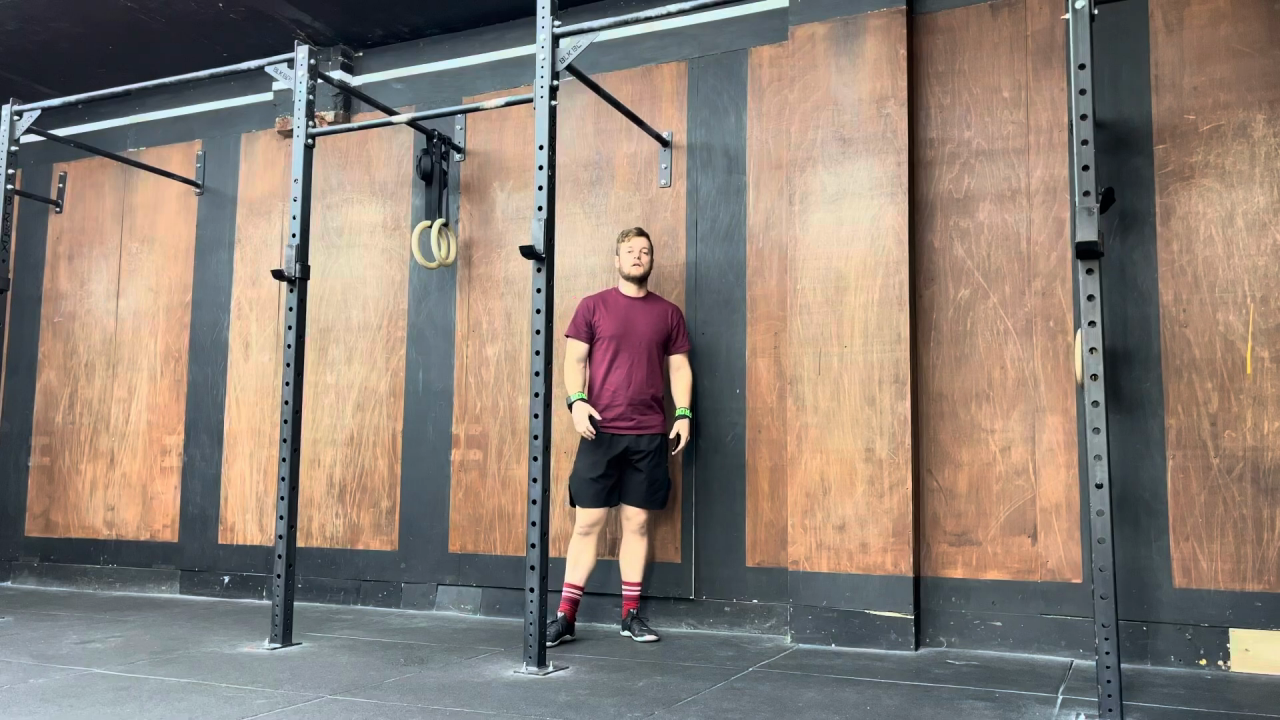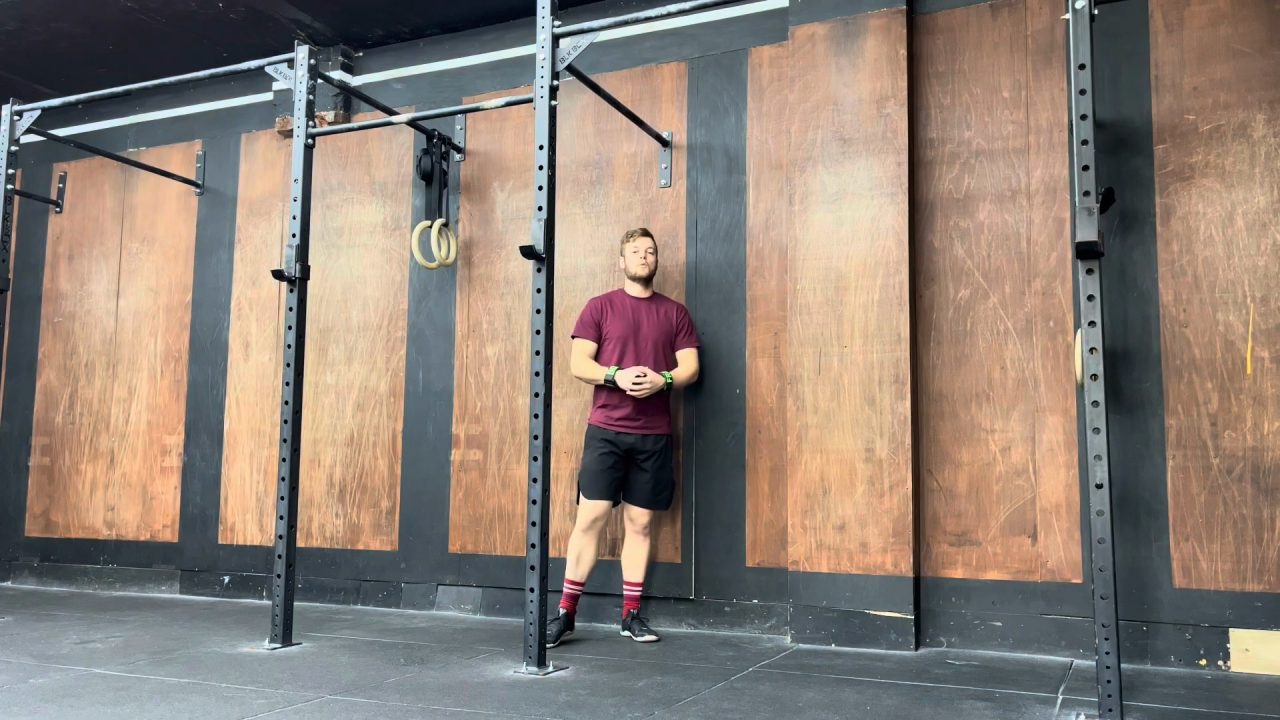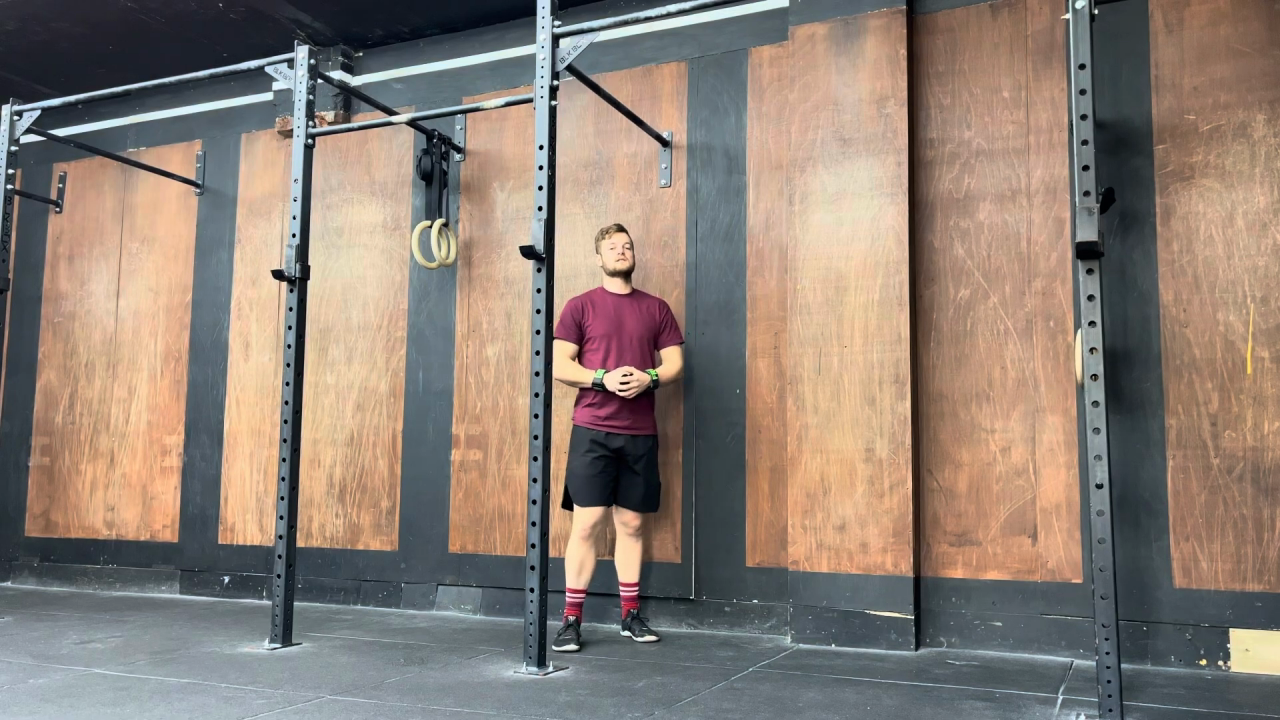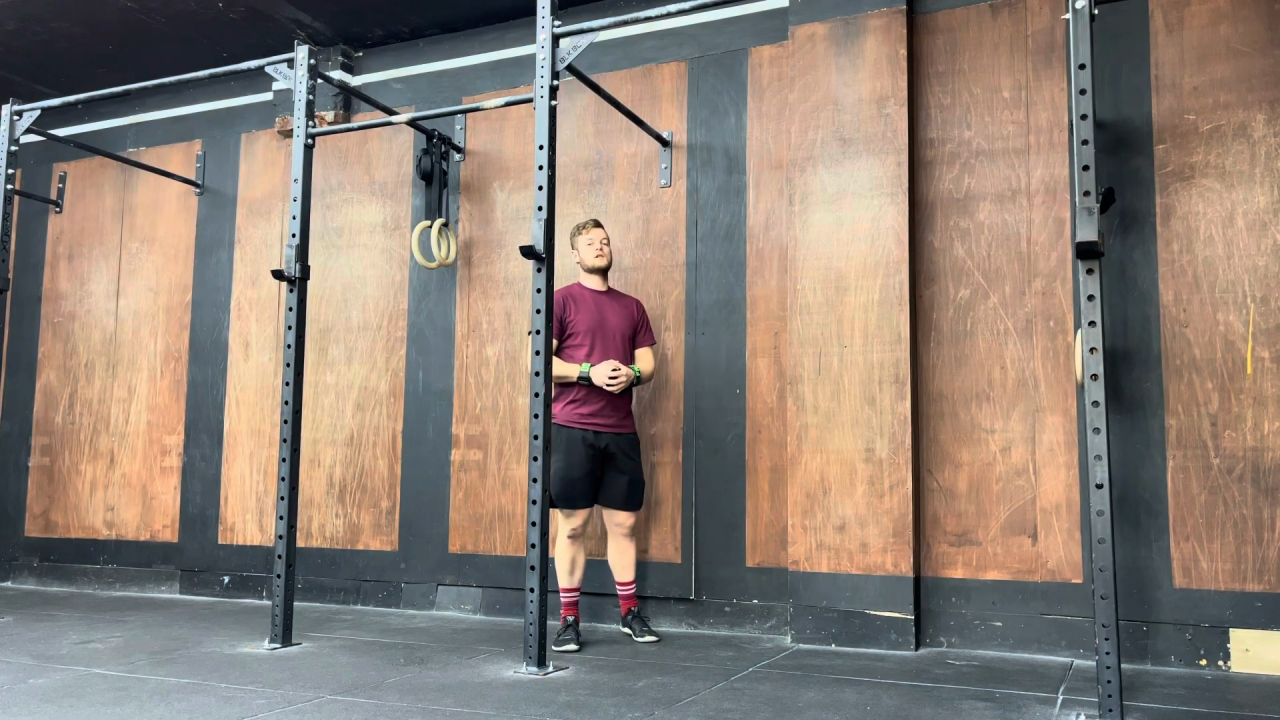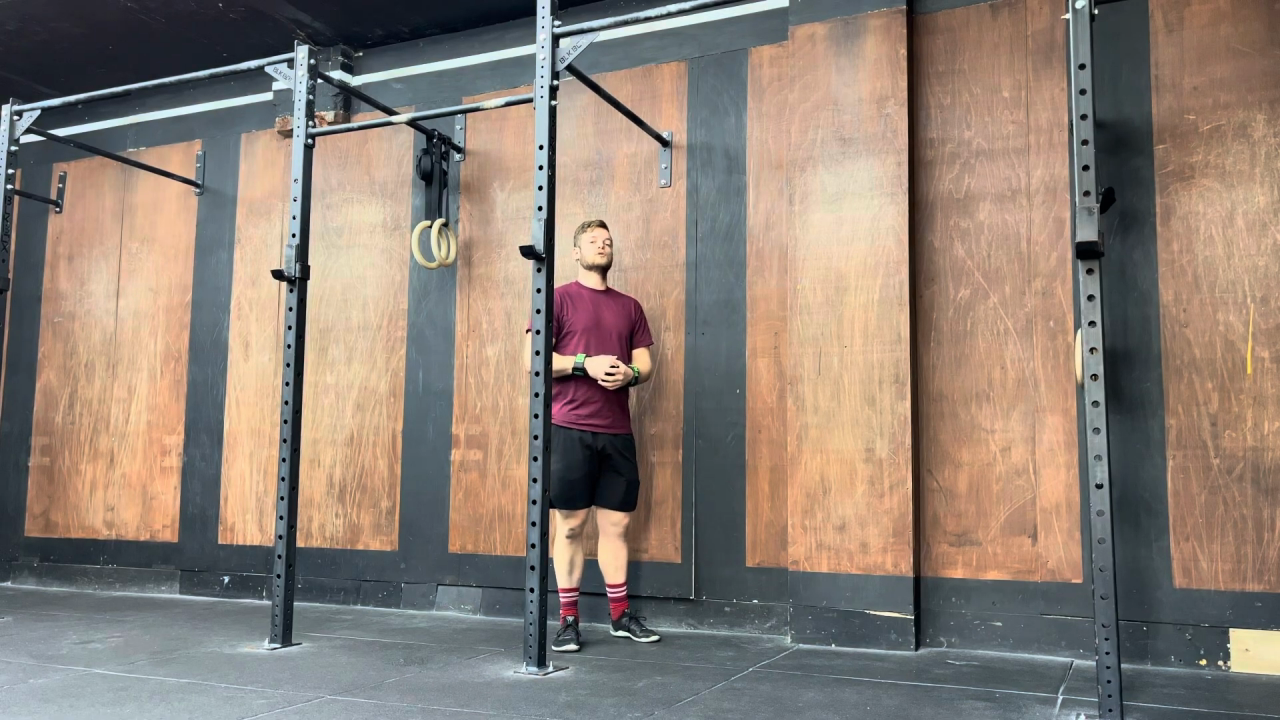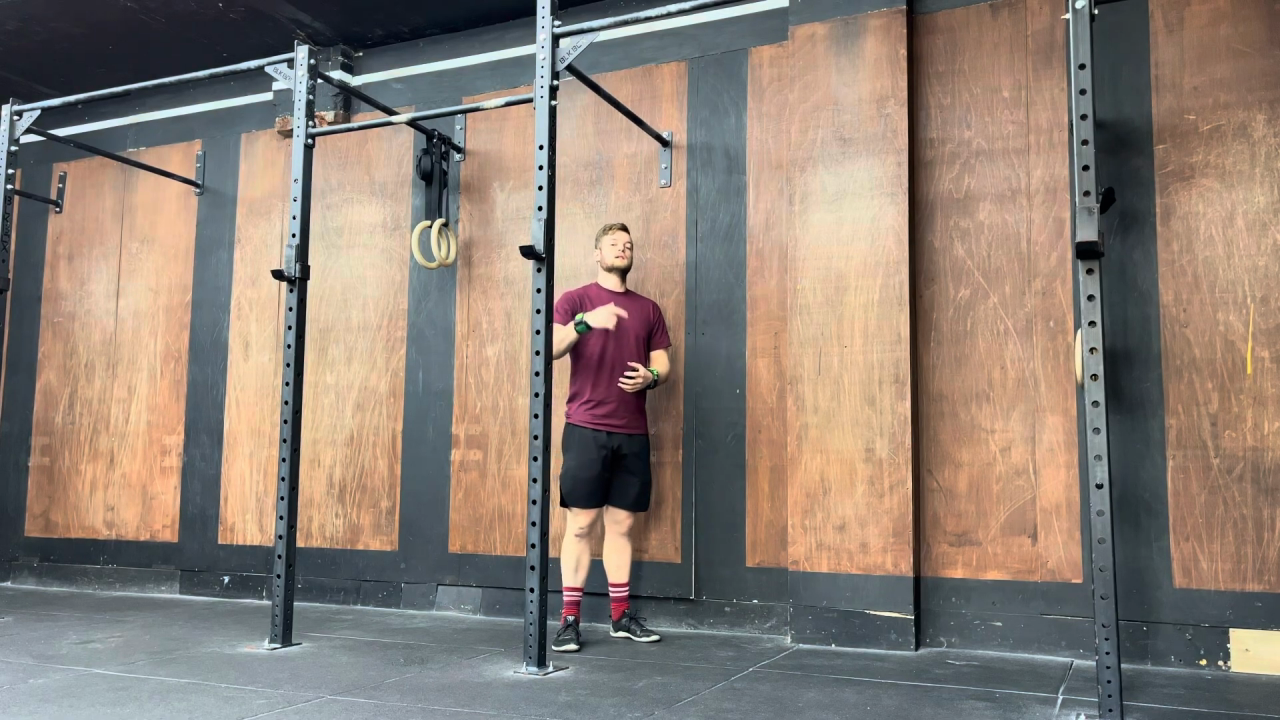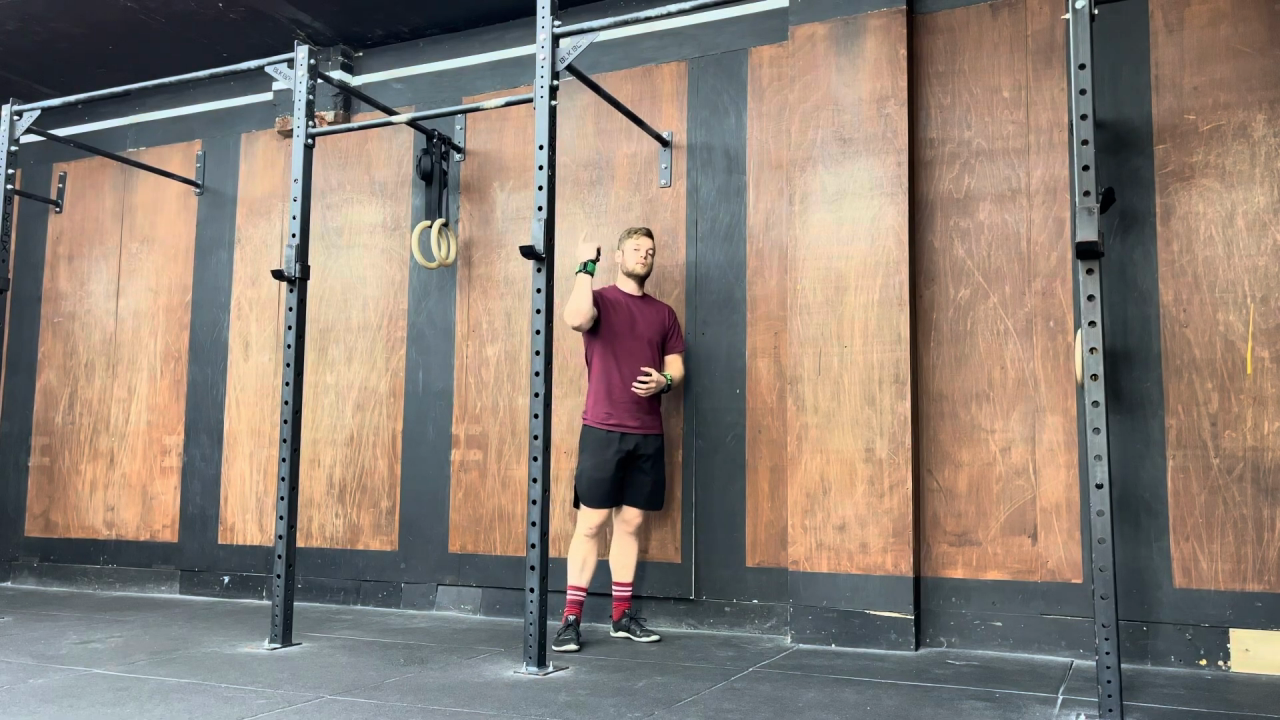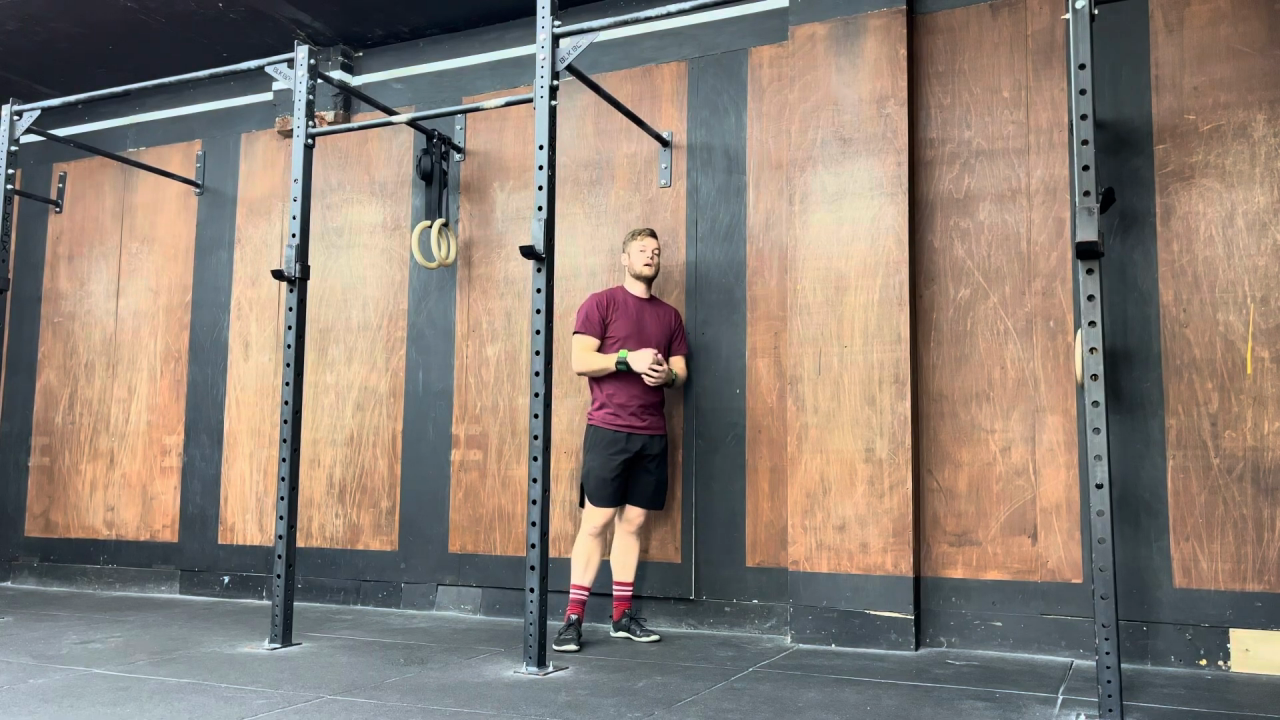
dt=0.5s
person 1, frame 1
left shoulder: (668, 312)
right shoulder: (593, 306)
left elbow: (679, 368)
right elbow: (574, 361)
left wrist: (683, 414)
right wrist: (577, 401)
left hip: (650, 434)
right hip: (601, 432)
left knee: (637, 523)
right knee: (587, 523)
left ankle: (631, 614)
right ankle: (565, 615)
person 1, frame 2
left shoulder: (675, 312)
right shoulder: (600, 306)
left elbow: (691, 366)
right elbow: (578, 363)
left wrist: (663, 380)
right wrist: (617, 375)
left hip: (654, 434)
right hip: (606, 428)
left knee: (640, 523)
right knee: (590, 517)
left ankle: (631, 614)
right ankle: (565, 612)
person 1, frame 3
left shoulder: (656, 308)
right shoulder: (580, 306)
left elbow: (675, 363)
right elbow: (559, 365)
left wrist: (649, 378)
right wrist: (601, 378)
left hip: (640, 433)
right hip: (592, 431)
left knee: (631, 524)
right knee: (586, 524)
left ankle: (631, 614)
right ankle: (571, 619)
person 1, frame 4
left shoulder: (631, 307)
right shoulder: (561, 300)
left elbow: (648, 363)
left wrist: (632, 374)
right wrist: (588, 372)
left hip: (621, 431)
right hip: (573, 429)
left knee: (623, 524)
right knee: (572, 525)
left ankle: (630, 612)
right ankle: (569, 619)
person 1, frame 5
left shoulder: (630, 306)
right shoulder: (560, 298)
left elbow: (646, 363)
right elbow: (535, 358)
left wrist: (630, 373)
right wrist: (586, 364)
left hip: (618, 431)
right hip: (571, 429)
left knee: (616, 524)
right knee: (570, 524)
left ankle: (621, 614)
right ankle: (568, 619)
person 1, frame 6
left shoulder: (648, 308)
right shoulder: (576, 300)
left elbow: (664, 364)
right elbow: (550, 347)
left wrist: (650, 376)
right wrist: (586, 322)
left hip: (633, 433)
right hip: (587, 429)
left knee: (621, 524)
right knee: (581, 524)
left ankle: (621, 615)
right ankle: (569, 619)
person 1, frame 7
left shoulder: (664, 313)
right shoulder: (599, 299)
left elbow: (677, 367)
right elbow: (575, 319)
left wrist: (664, 381)
right wrist: (586, 267)
left hip: (648, 434)
right hip: (603, 429)
left knee: (630, 523)
right knee: (591, 523)
left ankle: (623, 615)
right ankle: (571, 618)
person 1, frame 8
left shoulder: (670, 315)
right shoulder: (601, 303)
left elbow: (681, 370)
right elbow: (580, 361)
left wrist: (670, 375)
right wrist: (628, 359)
left hip: (652, 435)
right hip: (609, 429)
left knee: (632, 523)
right knee: (597, 521)
left ankle: (622, 615)
right ankle: (573, 617)
